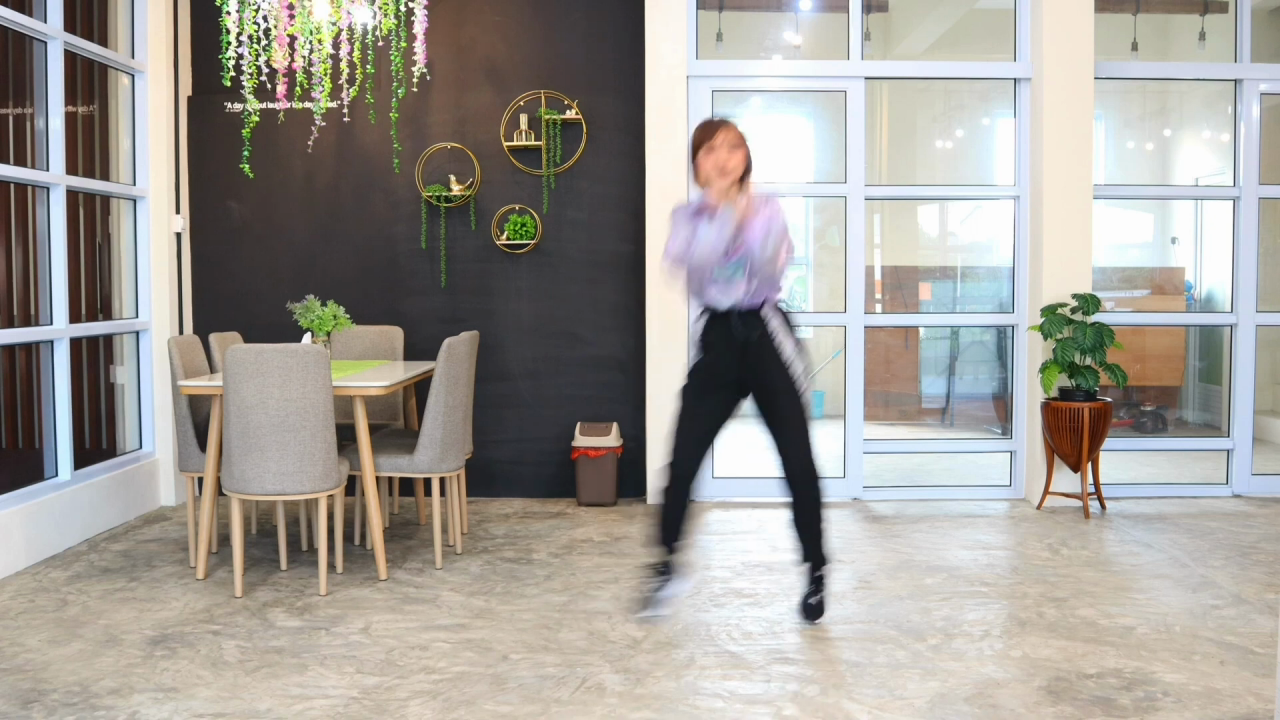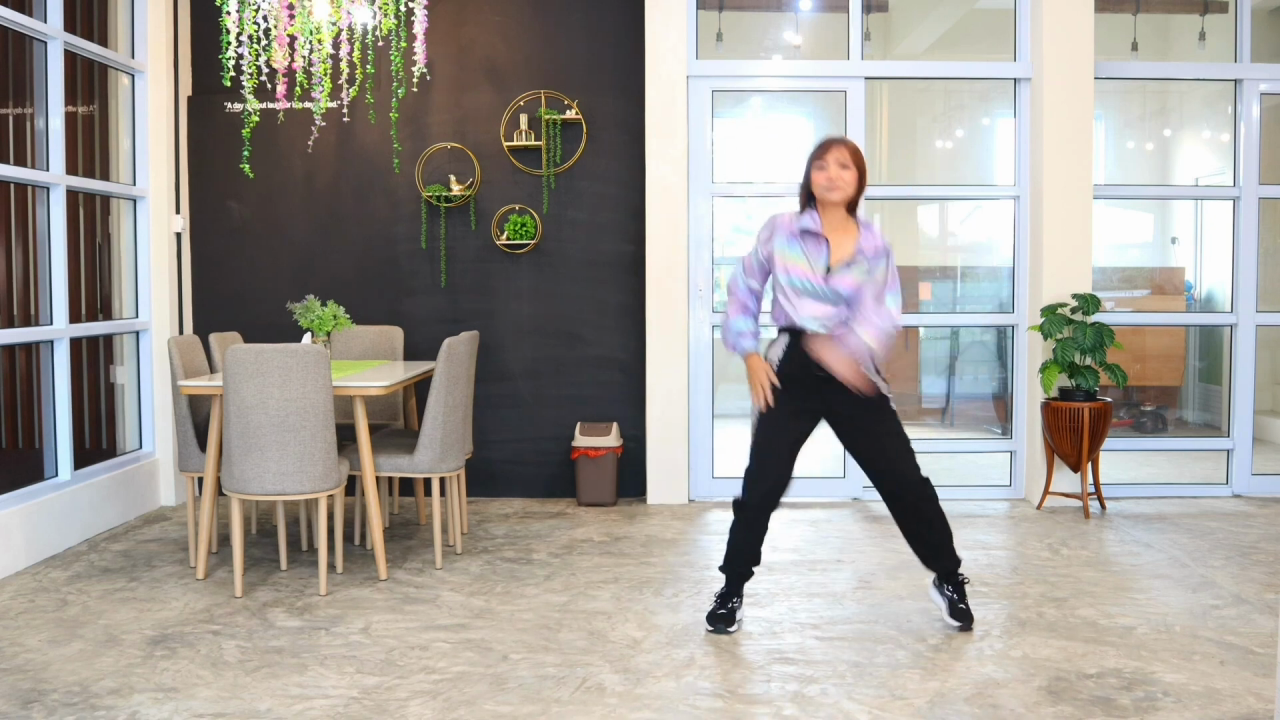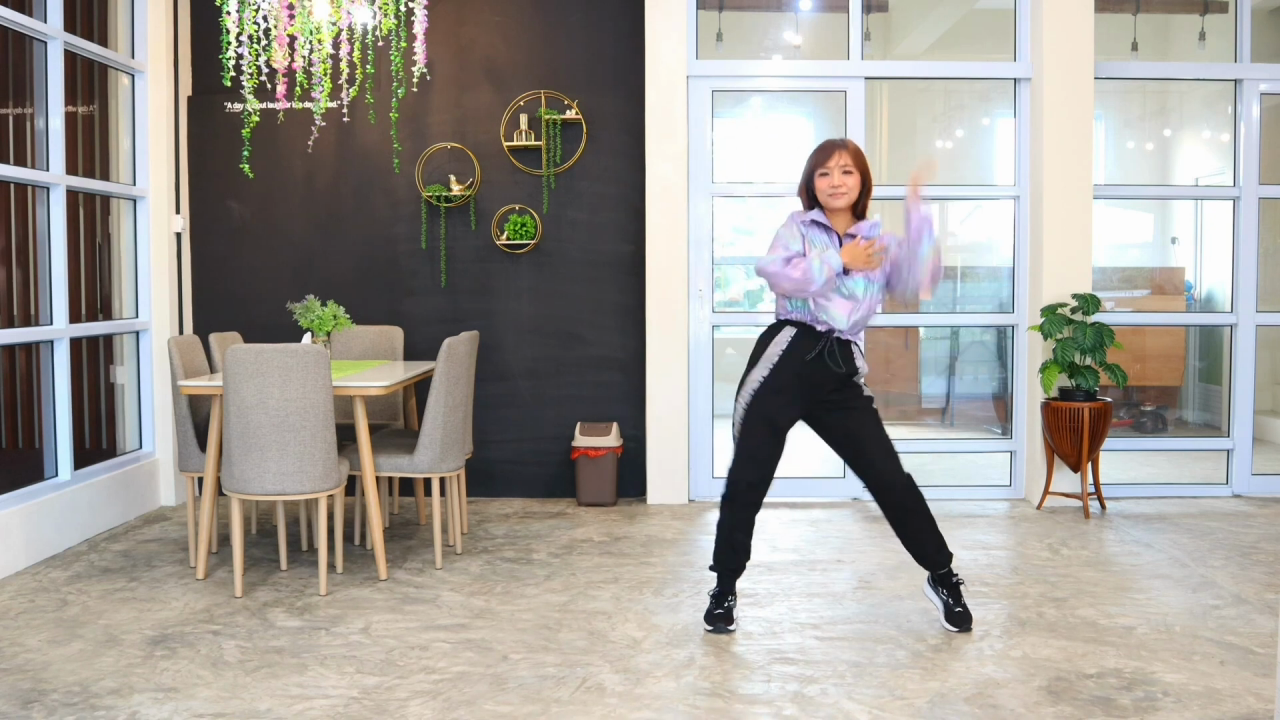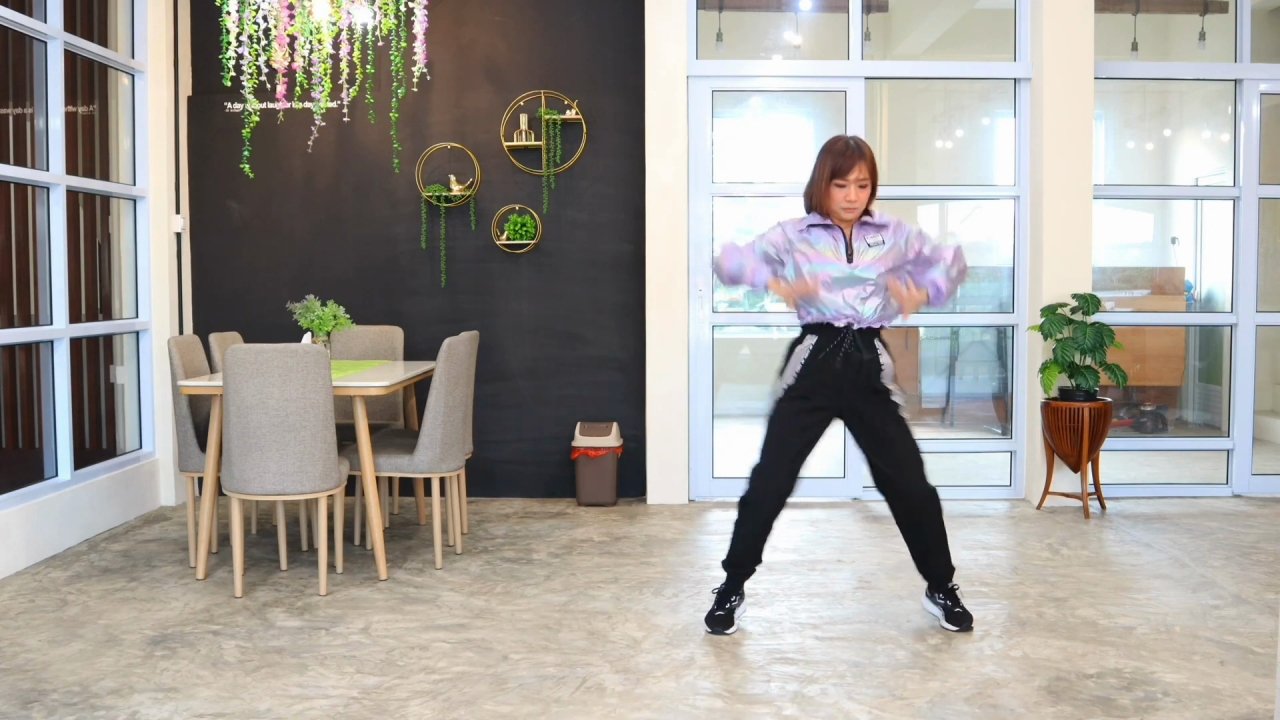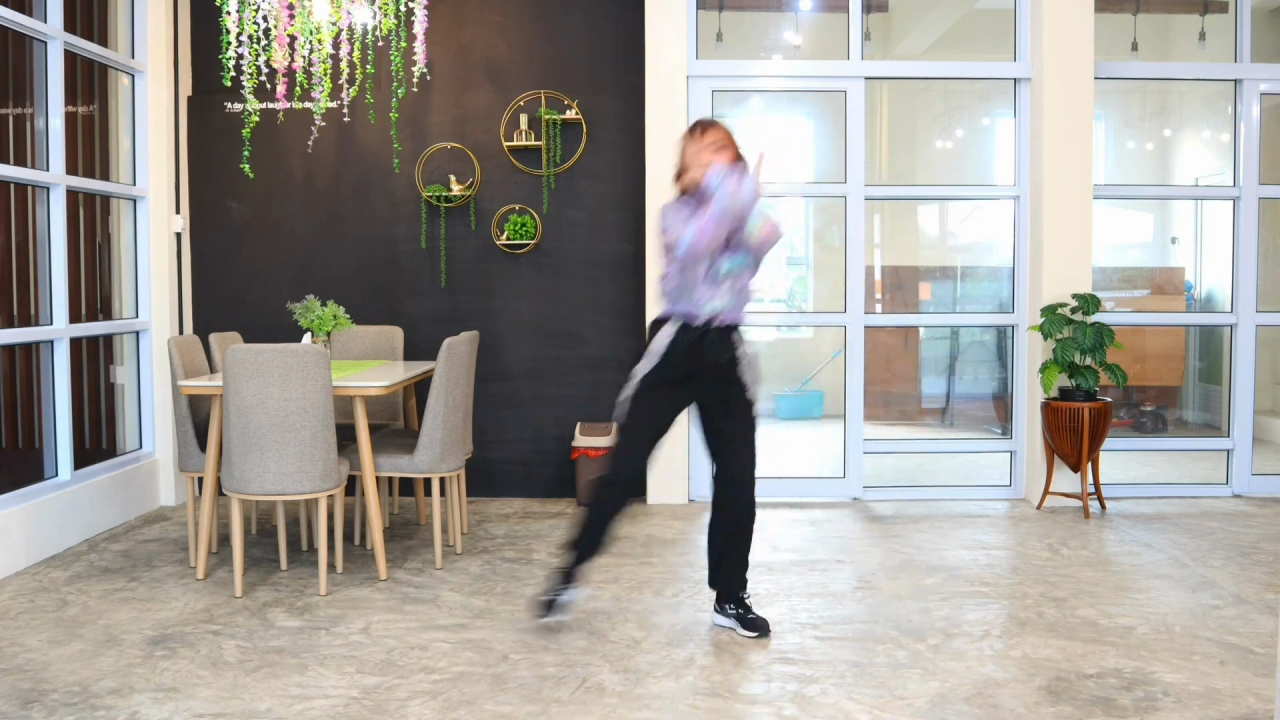
dt=1s
person 1, frame 1
left shoulder: (765, 209)
right shoulder: (687, 217)
left elbow: (772, 257)
right elbow: (686, 254)
left wrist: (743, 210)
right wrist: (725, 218)
left hip: (768, 340)
right hip: (718, 342)
left knee: (799, 463)
right knee: (684, 461)
left ankle: (815, 573)
right ankle: (668, 565)
person 1, frame 2
left shoulder: (874, 246)
right shoulder: (781, 230)
left elbow: (884, 316)
right elbow: (742, 292)
left wrist: (846, 349)
right wrist: (750, 353)
left hip: (853, 371)
right hip: (793, 367)
left knee: (904, 479)
right knee: (763, 484)
left ankle: (949, 579)
right ankle: (731, 590)
person 1, frame 3
left shoulder: (879, 244)
right shoulder: (798, 227)
left elbow: (920, 282)
right elbow: (780, 275)
left wrist: (916, 213)
right wrist: (840, 262)
left hip: (840, 371)
right hip: (786, 360)
left knee: (890, 479)
right knee: (747, 478)
left ankle: (942, 577)
right ankle: (724, 588)
person 1, frame 4
left shoulder: (892, 234)
right shoulder: (794, 235)
left elbow: (951, 261)
right elbow: (728, 263)
left wrist: (922, 291)
right wrist: (775, 283)
left hip: (867, 370)
right hip: (813, 367)
left knee: (911, 487)
right knee: (768, 486)
left ankle: (941, 587)
right ankle: (732, 589)
person 1, frame 5
left shoulder: (740, 207)
right shoulder: (678, 216)
left elbow: (762, 234)
right elbow: (700, 239)
left wrist: (718, 181)
right wrist: (737, 186)
left hip: (723, 356)
right hip: (672, 350)
left knee: (736, 488)
right knee: (622, 471)
left ankle: (730, 598)
right ankle: (571, 574)
